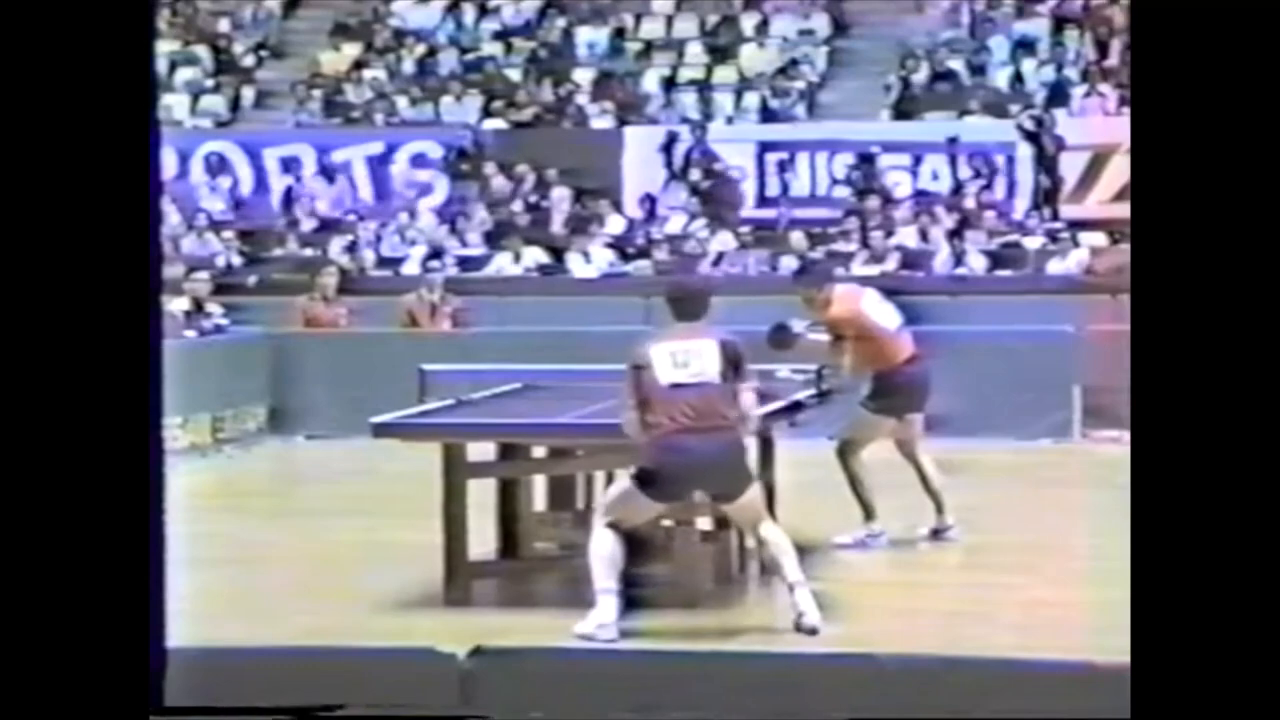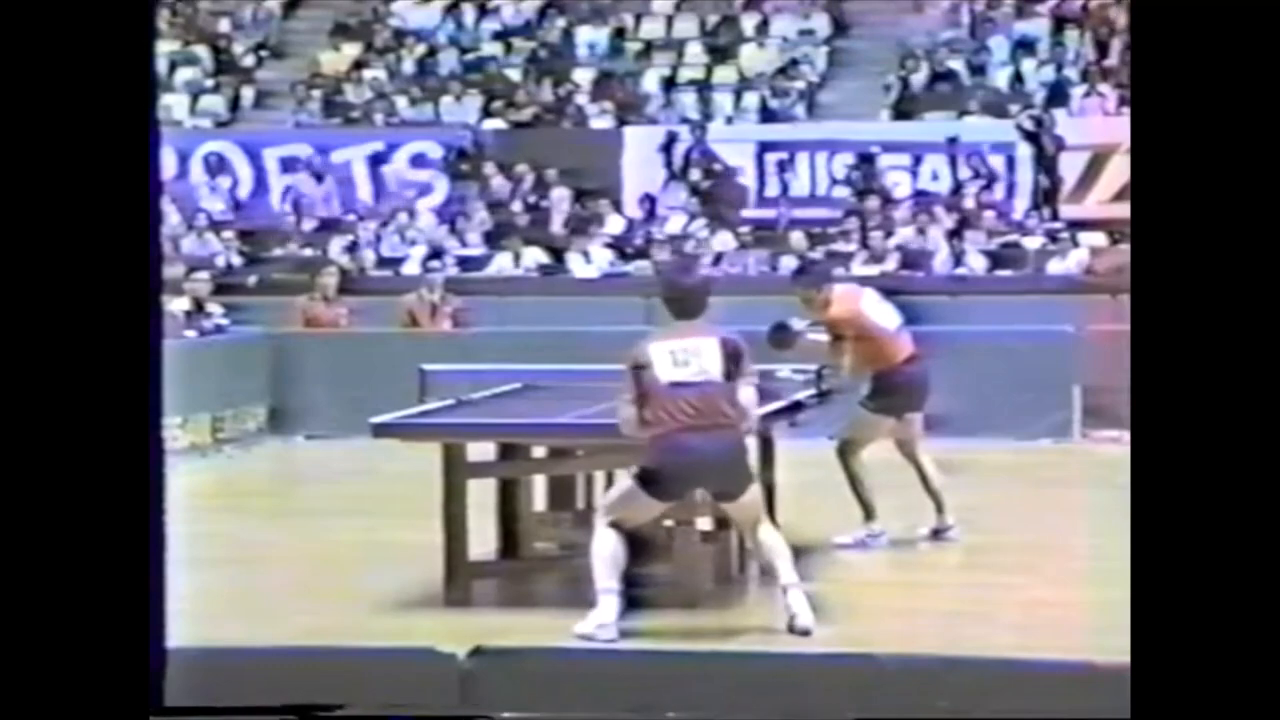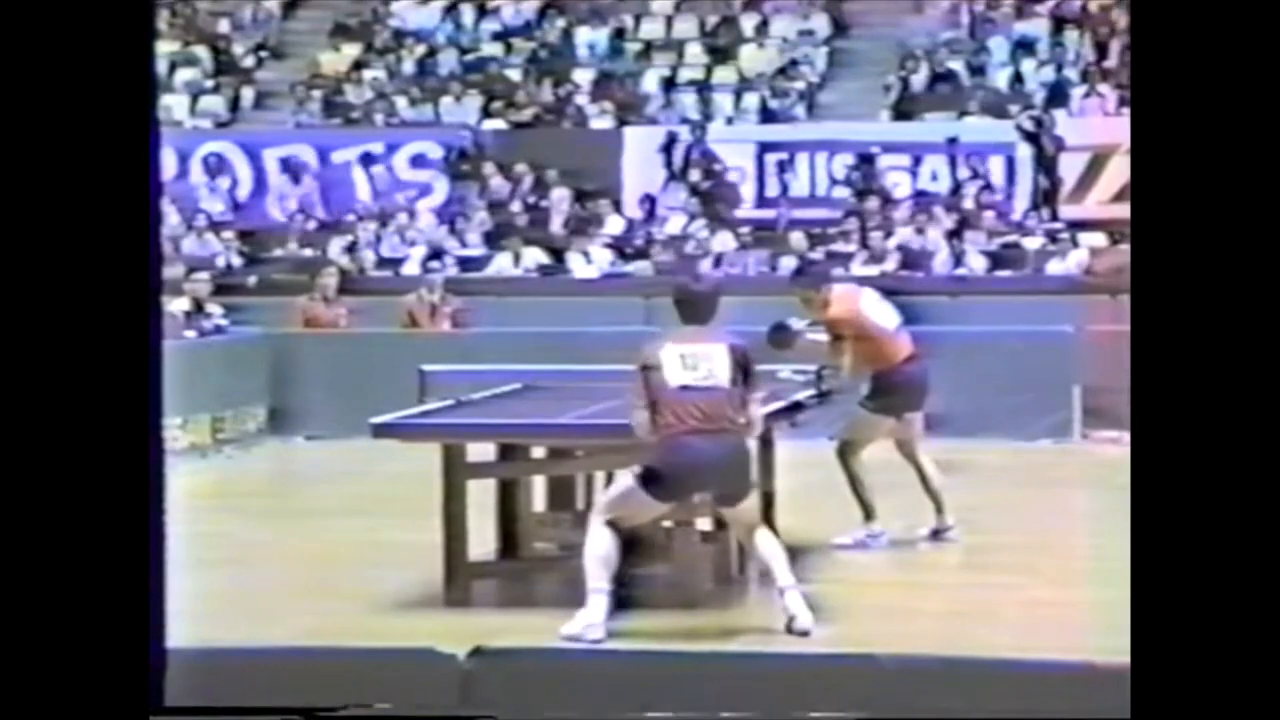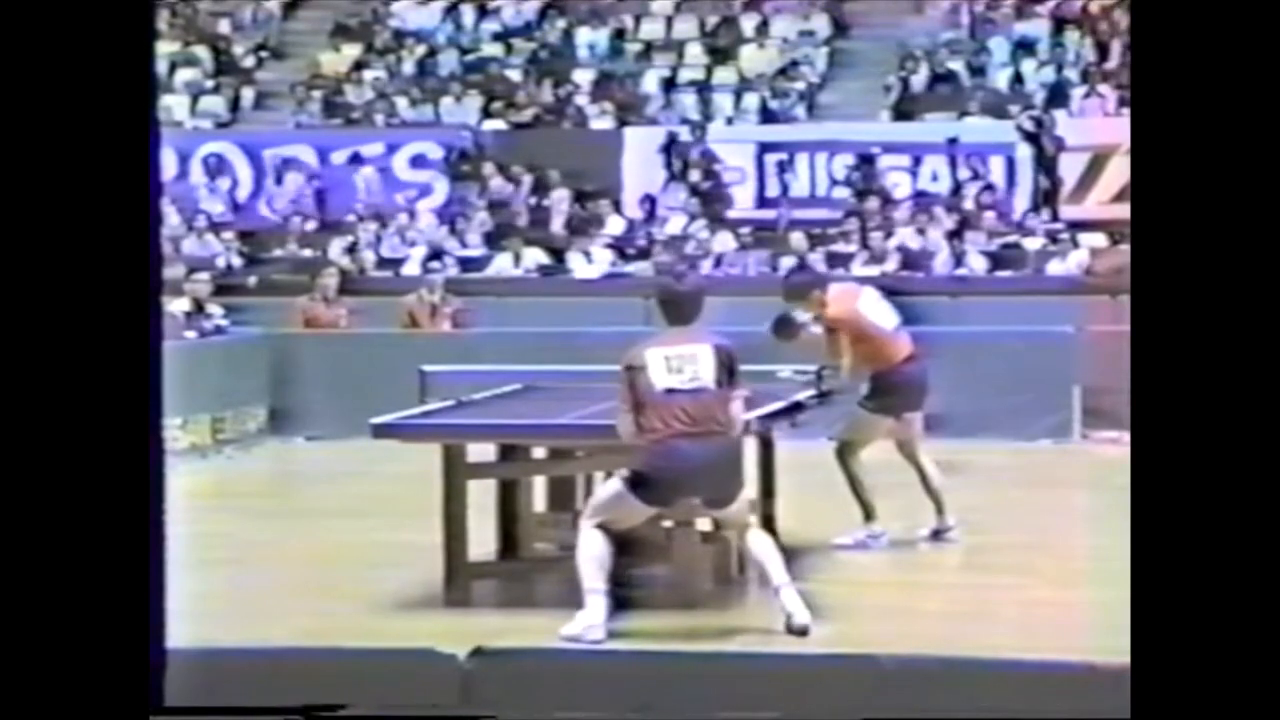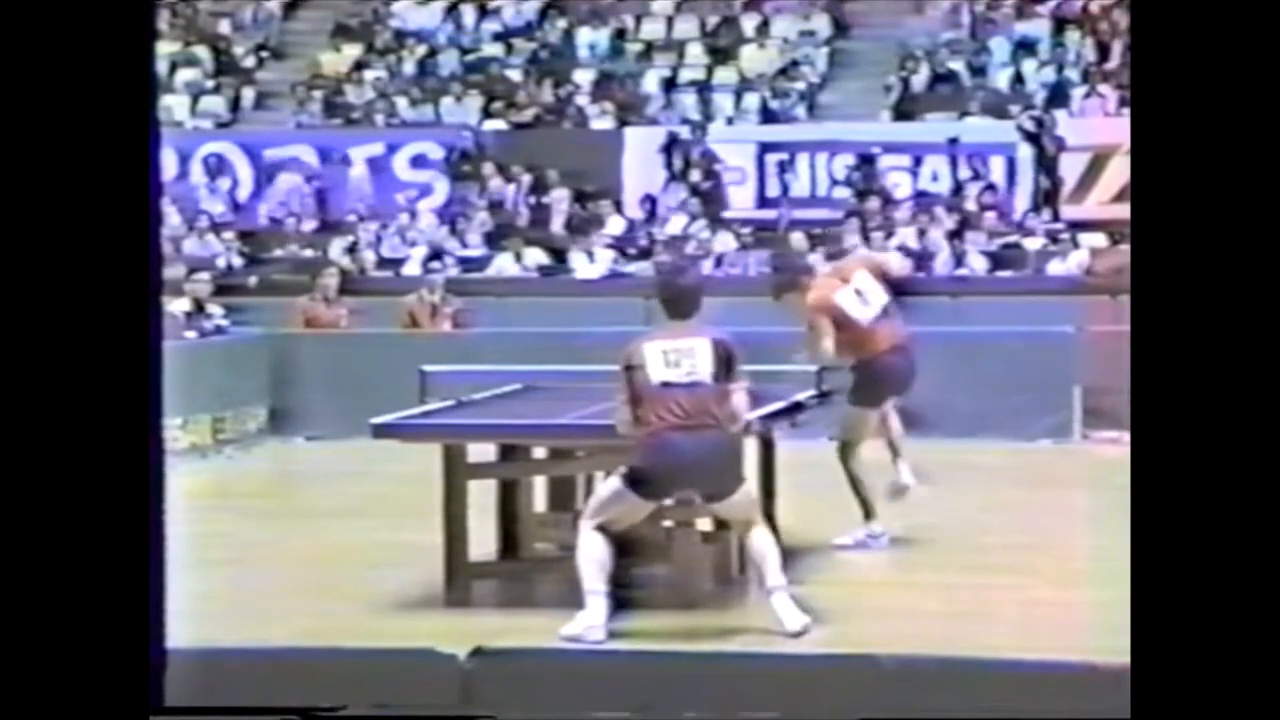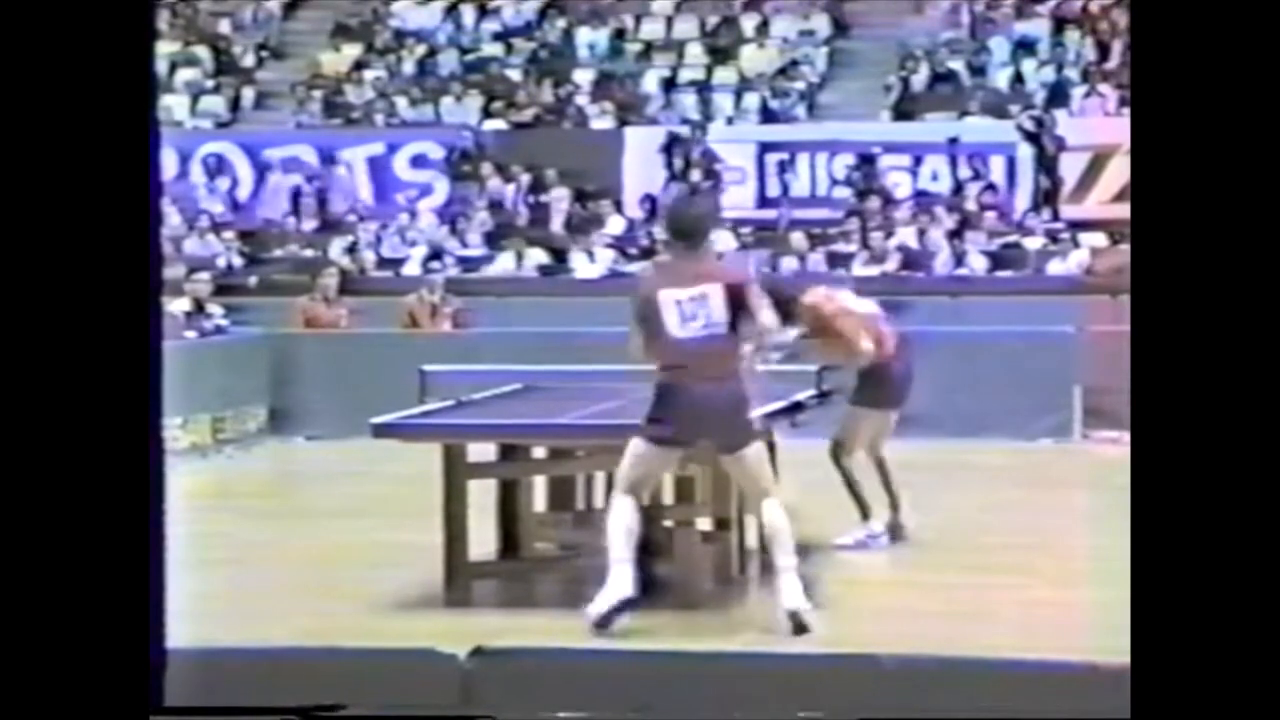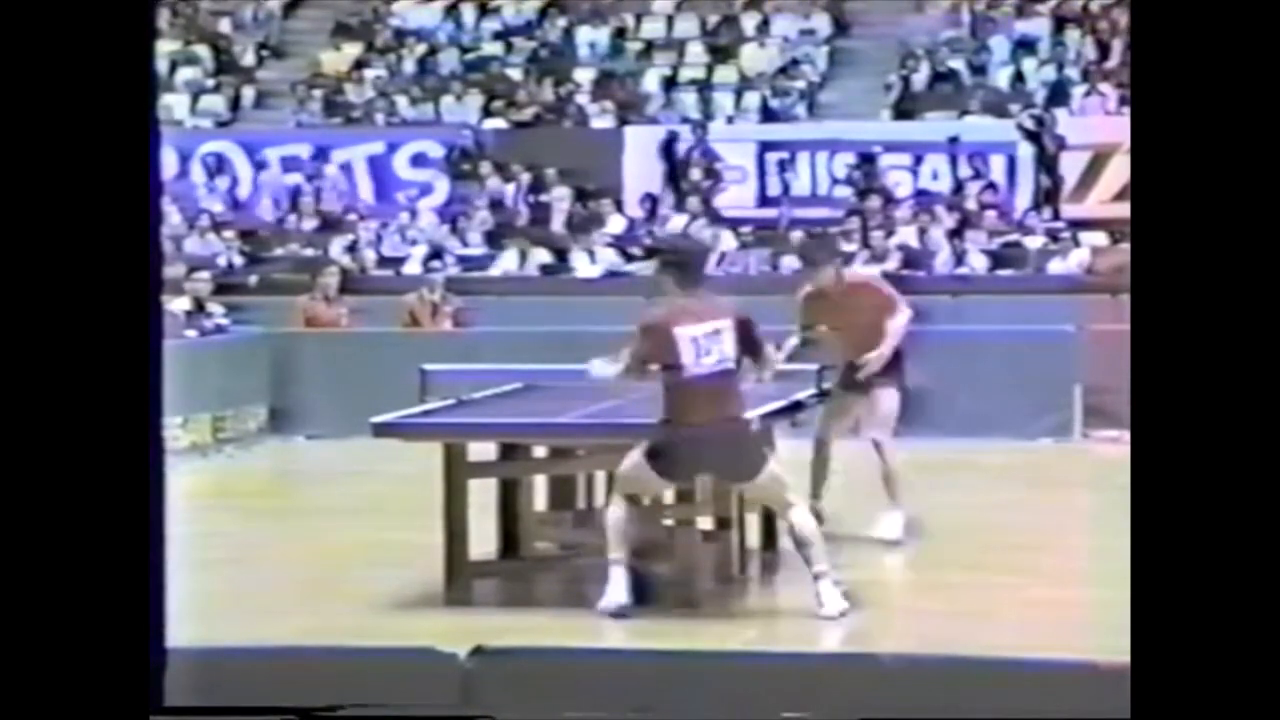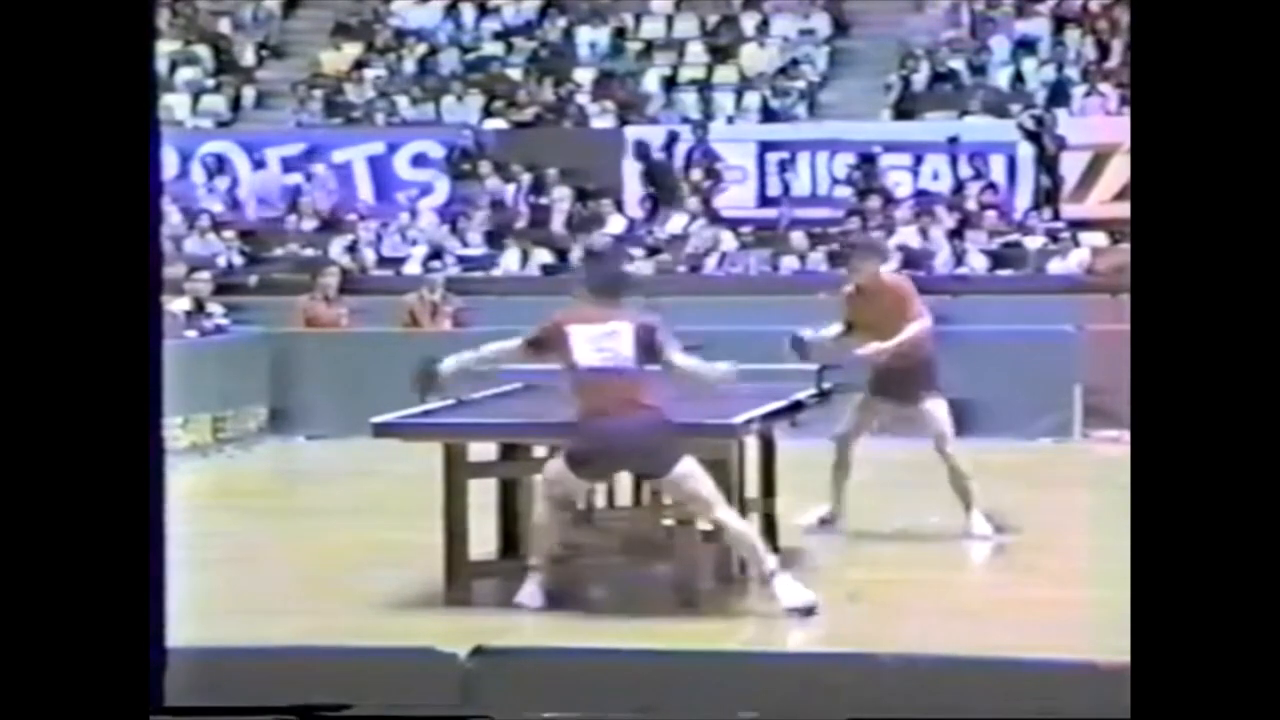
dt=0.3s
person 1, frame 1
left shoulder: (647, 351)
right shoulder: (727, 345)
left elbow: (632, 425)
right elbow: (749, 411)
left hip: (670, 457)
right hip: (725, 453)
left knee: (605, 521)
right knee: (761, 522)
left ankle: (605, 614)
right ankle: (804, 604)
person 1, frame 2
left shoulder: (645, 350)
right shoulder: (729, 343)
left elbow: (628, 423)
right elbow: (748, 407)
left hip: (672, 456)
right hip: (727, 452)
left knee: (608, 521)
right knee: (757, 523)
left ankle: (606, 613)
right ankle: (797, 605)
person 1, frame 3
left shoulder: (654, 353)
right shoulder: (736, 349)
left elbow: (643, 427)
right elbow: (755, 421)
left hip: (675, 459)
right hip: (730, 457)
left knee: (602, 519)
right knee: (753, 527)
left ankle: (594, 614)
right ankle: (795, 605)
person 1, frame 4
left shoulder: (638, 356)
right shoulder: (720, 348)
left elbow: (627, 431)
right elbow: (736, 421)
left hip: (663, 464)
right hip: (719, 459)
left knee: (592, 521)
right knee: (746, 525)
left ankle: (593, 615)
right ankle: (791, 602)
person 1, frame 5
left shoulder: (637, 349)
right shoulder: (718, 342)
left elbow: (625, 424)
right elbow: (739, 411)
left hip: (659, 456)
right hip: (716, 452)
left knee: (592, 524)
right knee: (752, 523)
left ankle: (594, 615)
right ankle: (784, 606)
person 1, frame 6
left shoulder: (651, 283)
right shoulder: (732, 278)
left elbow: (641, 347)
right elbow: (769, 325)
right wrist: (739, 335)
left hip: (674, 402)
right hip: (727, 399)
left knee: (625, 493)
right knee: (766, 497)
left ankle: (620, 581)
right ankle: (791, 588)
person 1, frame 7
left shoulder: (657, 322)
right shoulder: (732, 315)
left elbow: (626, 373)
right elbow: (768, 365)
left wrist: (603, 369)
left hip: (682, 440)
right hip: (734, 436)
left knee: (622, 491)
right knee: (788, 506)
left ankle: (618, 586)
right ankle: (824, 587)
person 1, frame 8
left shoulder: (563, 325)
right shoulder: (640, 324)
left elbow: (513, 350)
right elbow: (681, 363)
left wrist: (463, 359)
right wrist: (719, 371)
left hip: (596, 435)
right hip: (648, 429)
left knee: (549, 493)
right knee: (717, 508)
left ankle: (533, 586)
right ankle: (781, 584)
person 2, frame 1
left shoulder: (839, 313)
right shoulder: (856, 291)
left elbow: (845, 365)
left hip: (895, 382)
right hip: (915, 372)
left knee: (847, 450)
right knee: (912, 449)
left ankle: (873, 529)
right ankle: (944, 522)
person 2, frame 2
left shoulder: (837, 314)
right shoulder: (855, 291)
left elbow: (843, 366)
left hip: (894, 381)
right hip: (914, 372)
left knee: (847, 450)
right knee: (912, 450)
left ankle: (873, 529)
right ankle: (944, 521)
person 2, frame 3
left shoulder: (837, 314)
right shoulder: (853, 291)
left elbow: (843, 366)
left hip: (893, 381)
right hip: (914, 371)
left knee: (847, 450)
right knee: (912, 450)
left ankle: (873, 529)
right ankle: (944, 522)
person 2, frame 4
left shoulder: (834, 314)
right shoulder: (851, 290)
left elbow: (843, 366)
right wrist: (813, 324)
left hip: (891, 381)
right hip: (914, 371)
left knee: (846, 451)
right knee: (912, 451)
left ankle: (873, 529)
right ankle: (944, 521)
person 2, frame 5
left shoulder: (814, 302)
right shoulder: (853, 267)
left elbow: (826, 353)
right elbow: (901, 267)
left hip: (876, 368)
right hip: (903, 359)
left knee: (847, 450)
right knee: (884, 408)
left ankle: (874, 529)
right ankle: (902, 468)
person 2, frame 6
left shoulder: (822, 309)
right shoulder: (821, 298)
left elbow: (866, 350)
left hip: (881, 375)
right hip: (894, 367)
left knee: (841, 451)
right knee: (872, 449)
left ankle: (873, 529)
right ankle: (895, 519)
person 2, frame 7
left shoulder: (865, 284)
right shoulder: (810, 297)
left elbow: (903, 312)
right elbow: (804, 334)
left wrist: (886, 348)
right wrist: (783, 353)
left hip: (883, 366)
right hip: (852, 368)
left knee: (878, 438)
right knee: (822, 440)
left ankle: (896, 511)
right ankle: (814, 507)
person 2, frame 8
left shoulder: (898, 285)
right shoulder: (851, 295)
left elbow: (924, 323)
right elbow: (850, 326)
left wrist: (887, 346)
right wrist: (818, 335)
left hip: (917, 371)
right hip: (884, 375)
left knee: (945, 447)
right knee: (842, 438)
left ankle: (974, 513)
right ankle: (834, 510)
